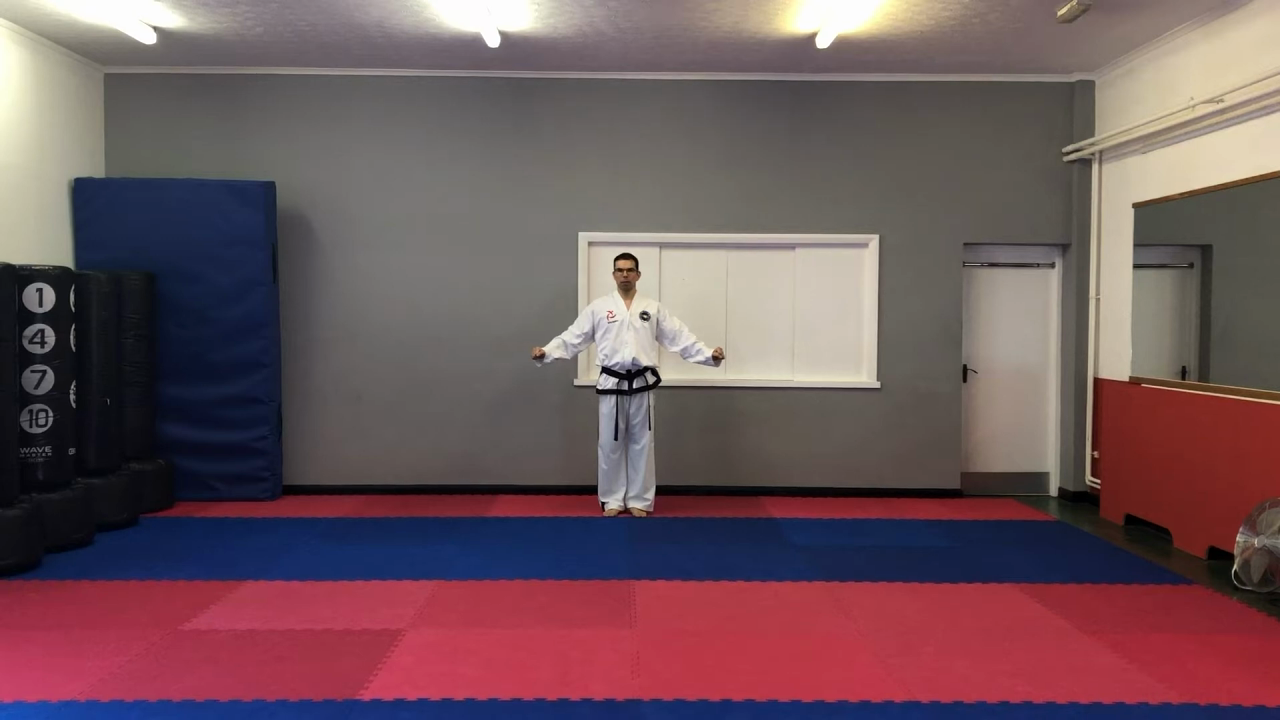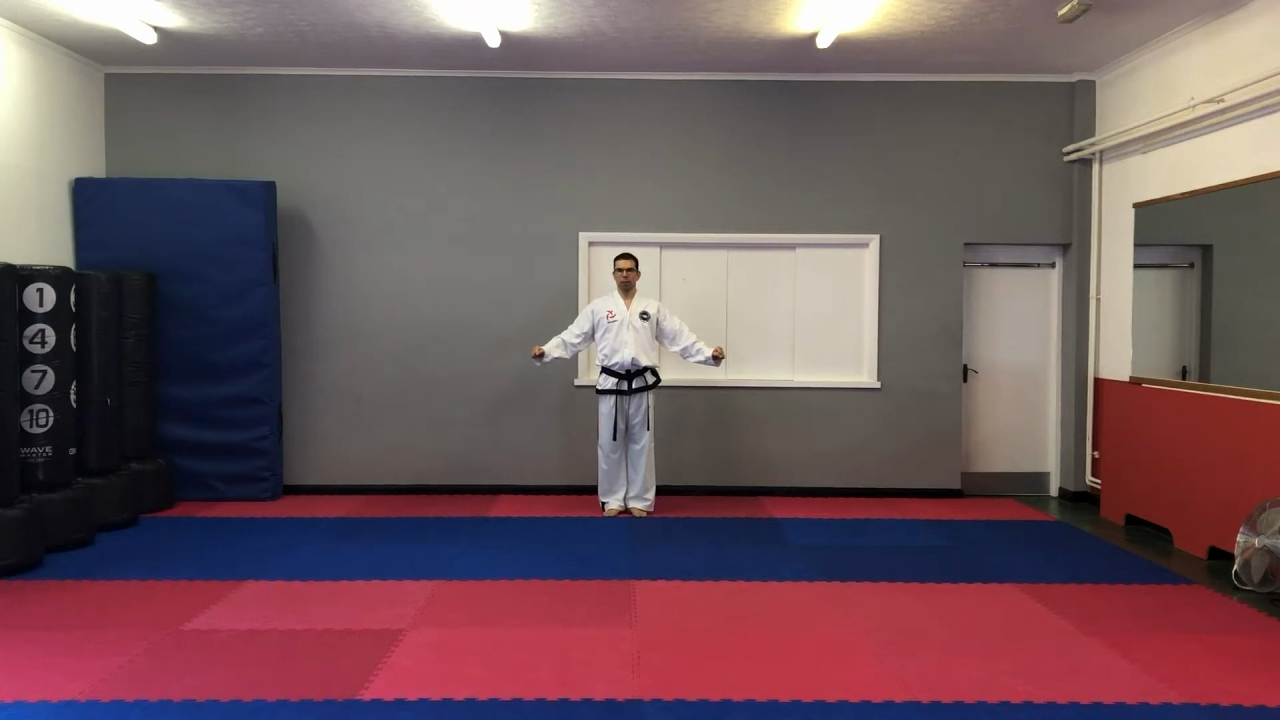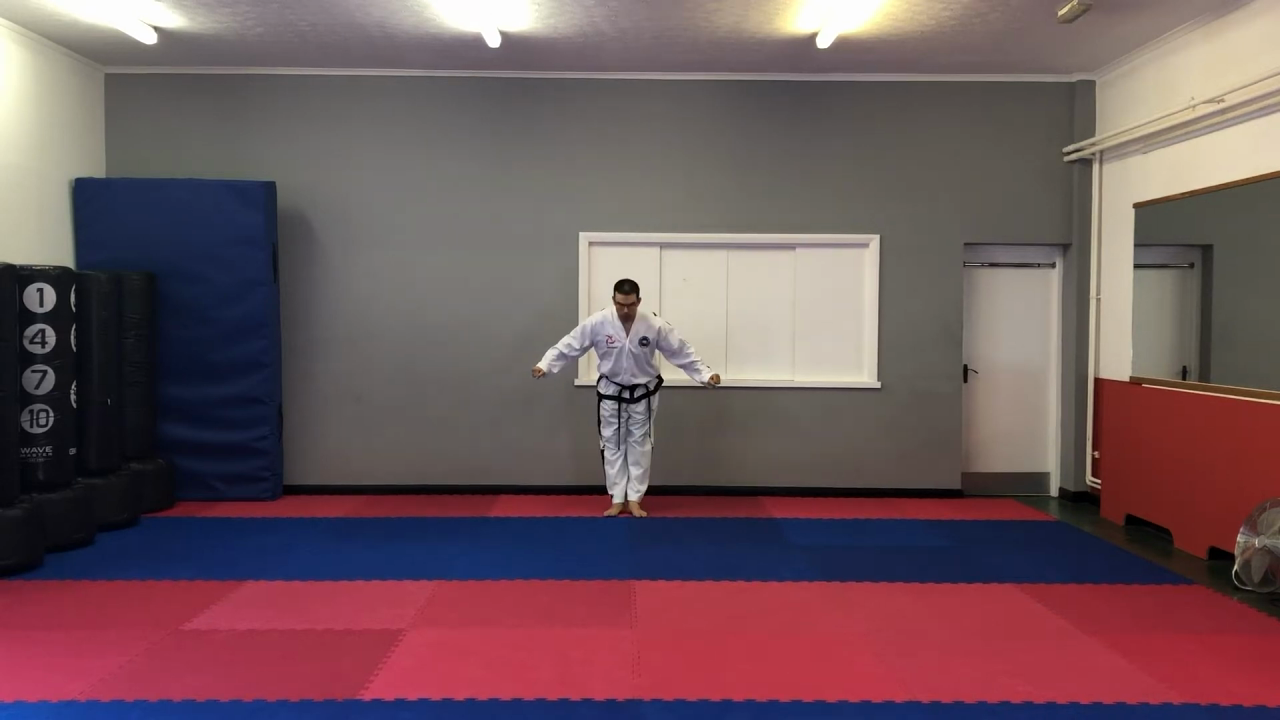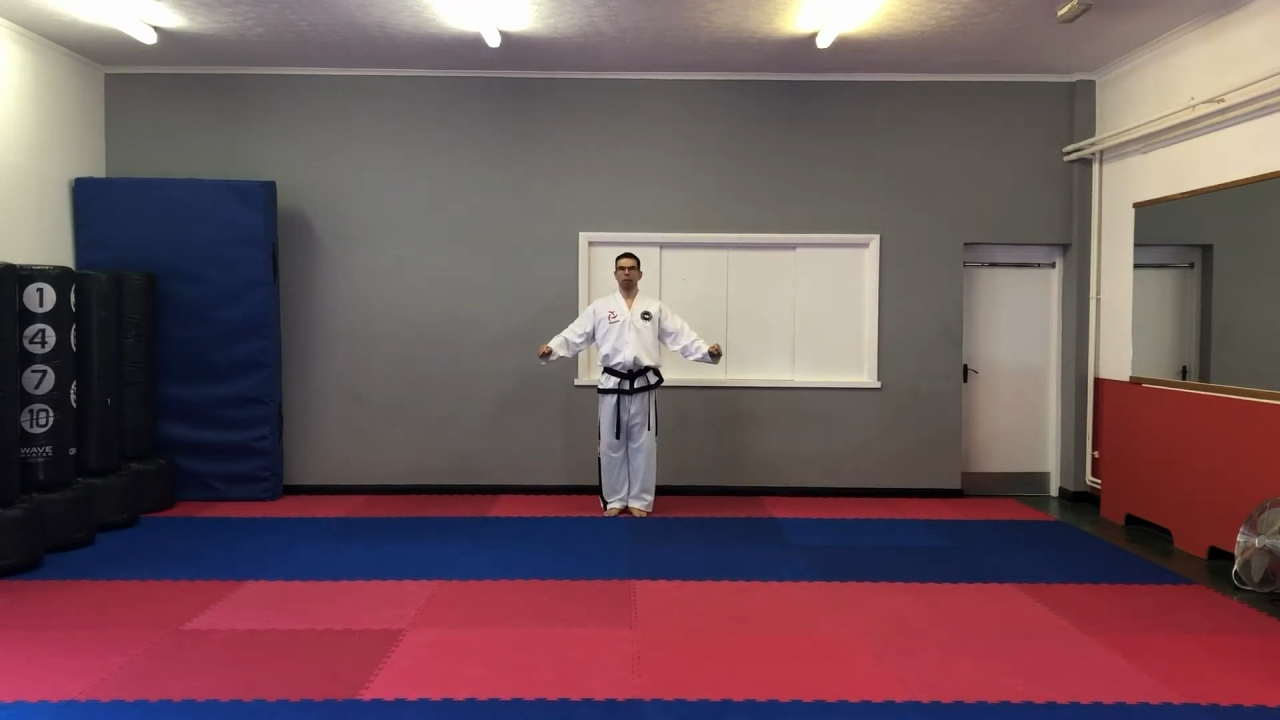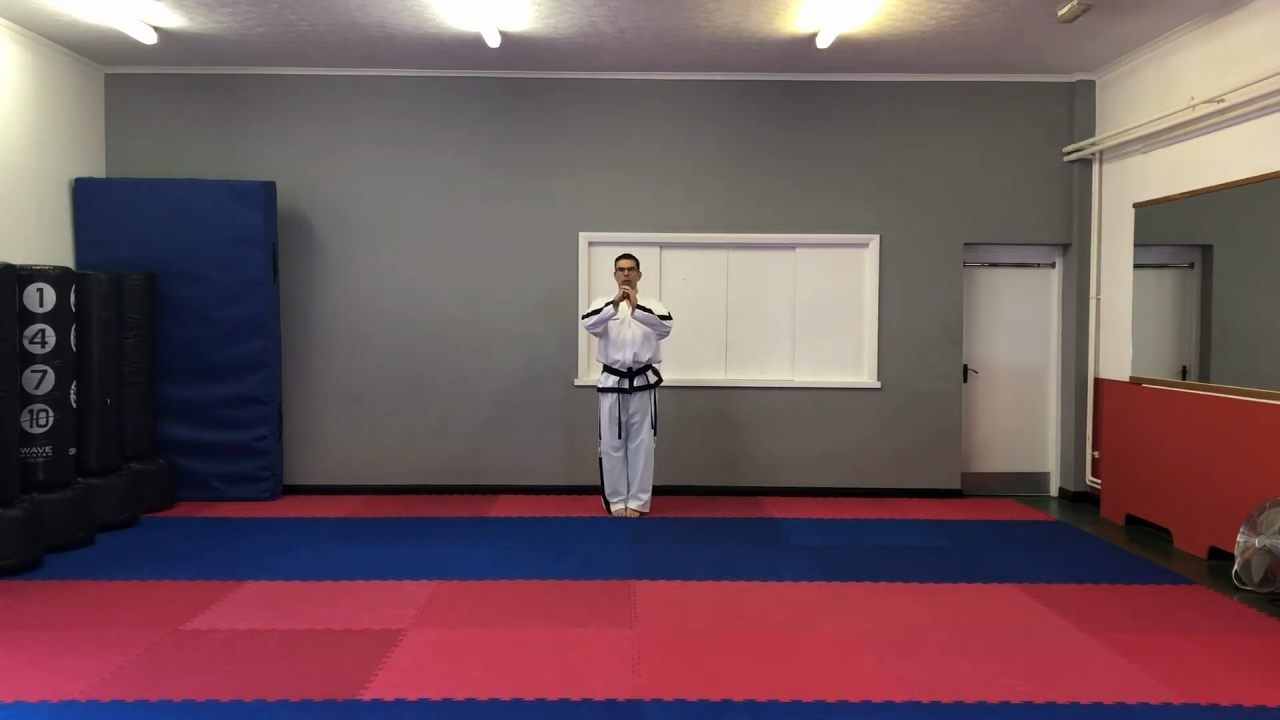
dt=1s
person 1, frame 1
left shoulder: (653, 308)
right shoulder: (598, 307)
left elbow: (679, 338)
right elbow: (573, 338)
left wrist: (709, 354)
right wrist: (546, 352)
left hip: (642, 384)
right hip: (612, 384)
left knee: (641, 443)
right knee: (610, 443)
left ankle: (639, 500)
right ankle: (613, 500)
person 1, frame 2
left shoulder: (653, 308)
right shoulder: (598, 307)
left elbow: (680, 338)
right elbow: (572, 337)
left wrist: (710, 354)
right wrist: (545, 351)
left hip: (641, 385)
right hip: (611, 384)
left knee: (641, 444)
right knee: (610, 444)
left ankle: (639, 500)
right ankle: (613, 500)
person 1, frame 3
left shoulder: (654, 325)
right shoulder: (597, 322)
left elbow: (682, 352)
right elbow: (568, 347)
left wrist: (706, 375)
right wrist: (544, 365)
left hip: (643, 392)
right hip: (611, 391)
left knee: (639, 445)
right knee: (613, 444)
left ankle: (634, 499)
right ankle: (617, 498)
person 1, frame 4
left shoulder: (655, 307)
right shoulder: (599, 307)
left elbow: (679, 335)
right elbow: (575, 334)
left wrist: (707, 351)
right wrist: (551, 349)
left hip: (643, 384)
right hip: (612, 384)
left knee: (643, 444)
right knee: (611, 444)
left ankle: (639, 500)
right ankle: (614, 500)
person 1, frame 5
left shoulder: (651, 304)
right shoulder: (603, 303)
left elbow: (664, 327)
right elbow: (589, 324)
left wrist: (636, 307)
right wrist: (614, 304)
left hip: (643, 382)
right hip: (612, 382)
left knee: (642, 444)
right knee: (612, 444)
left ankle: (637, 501)
right ankle: (617, 501)
